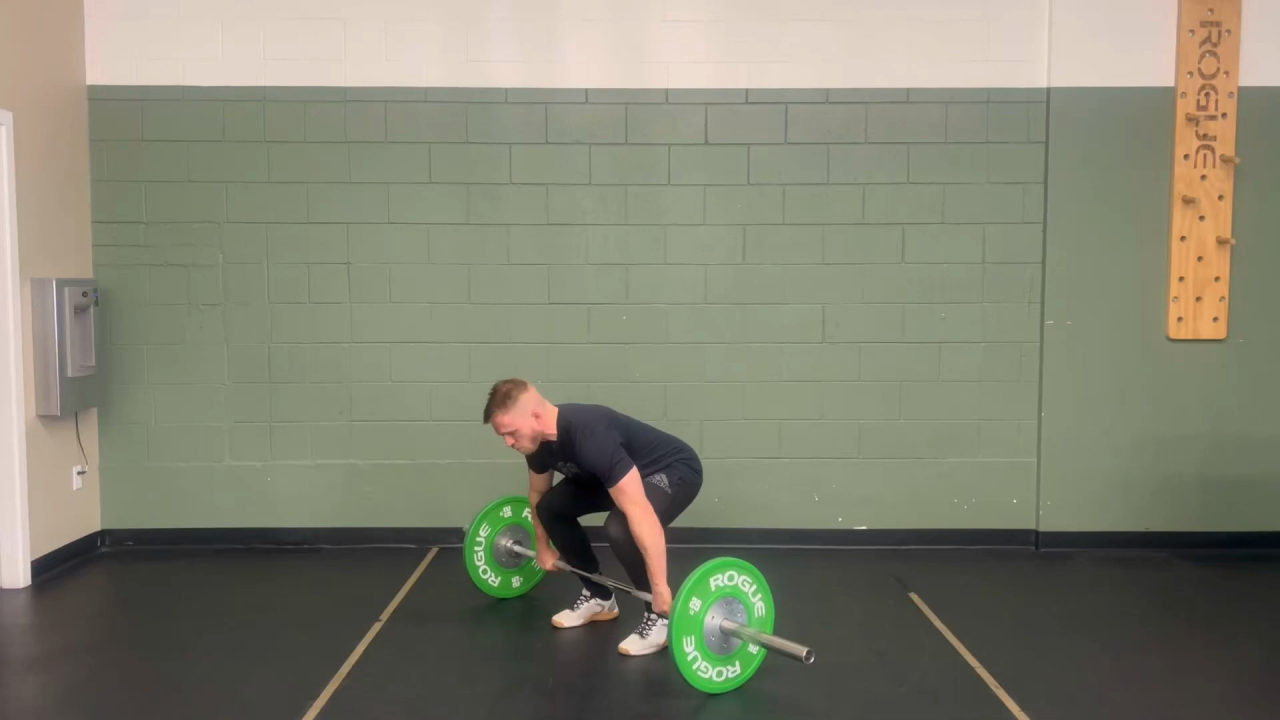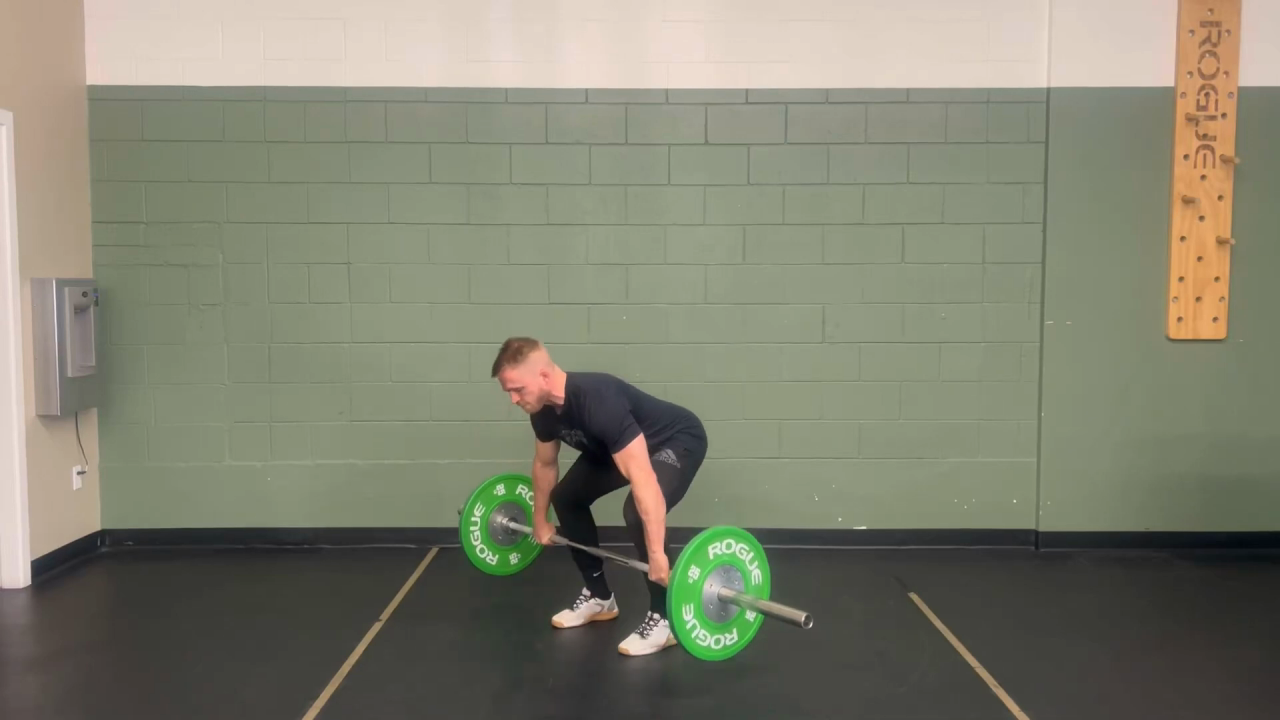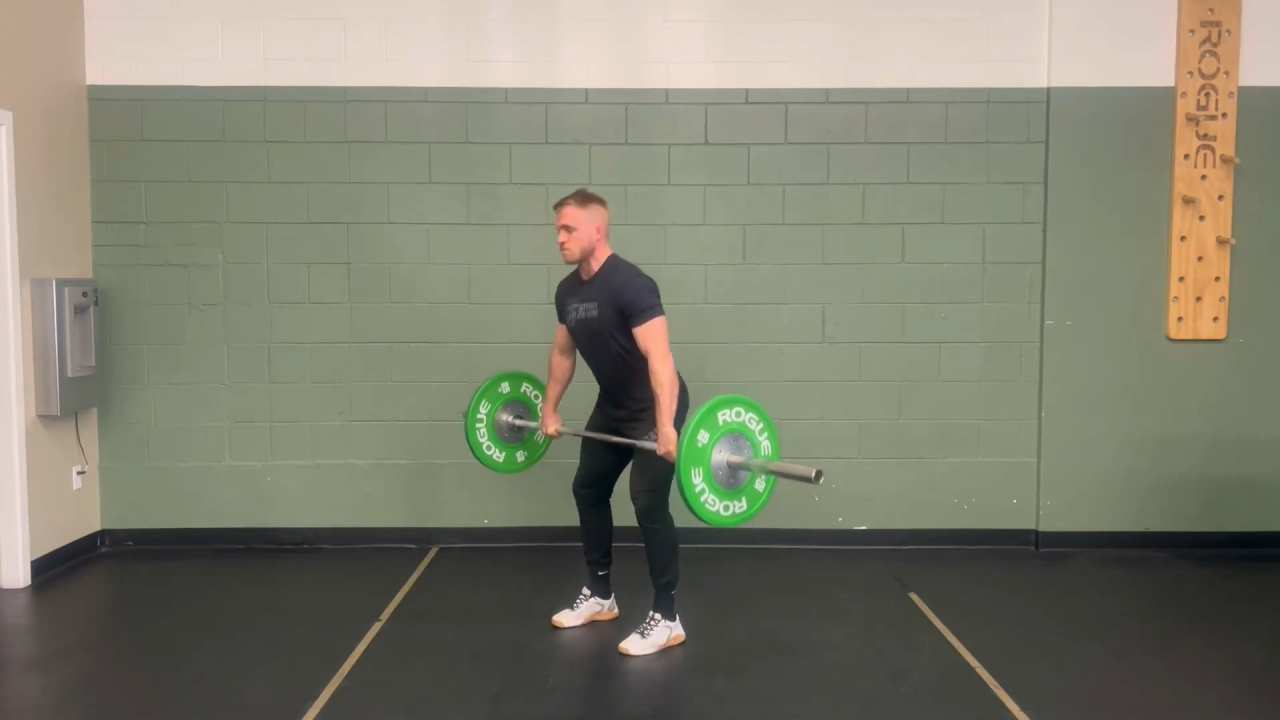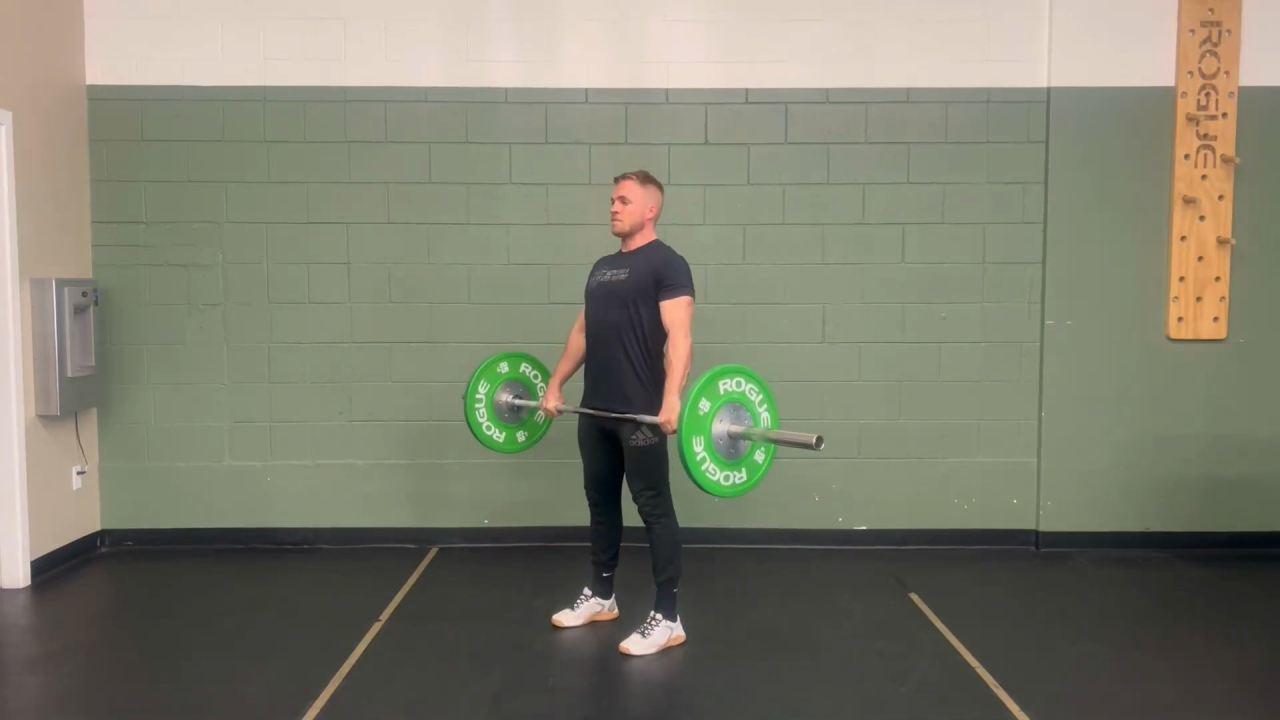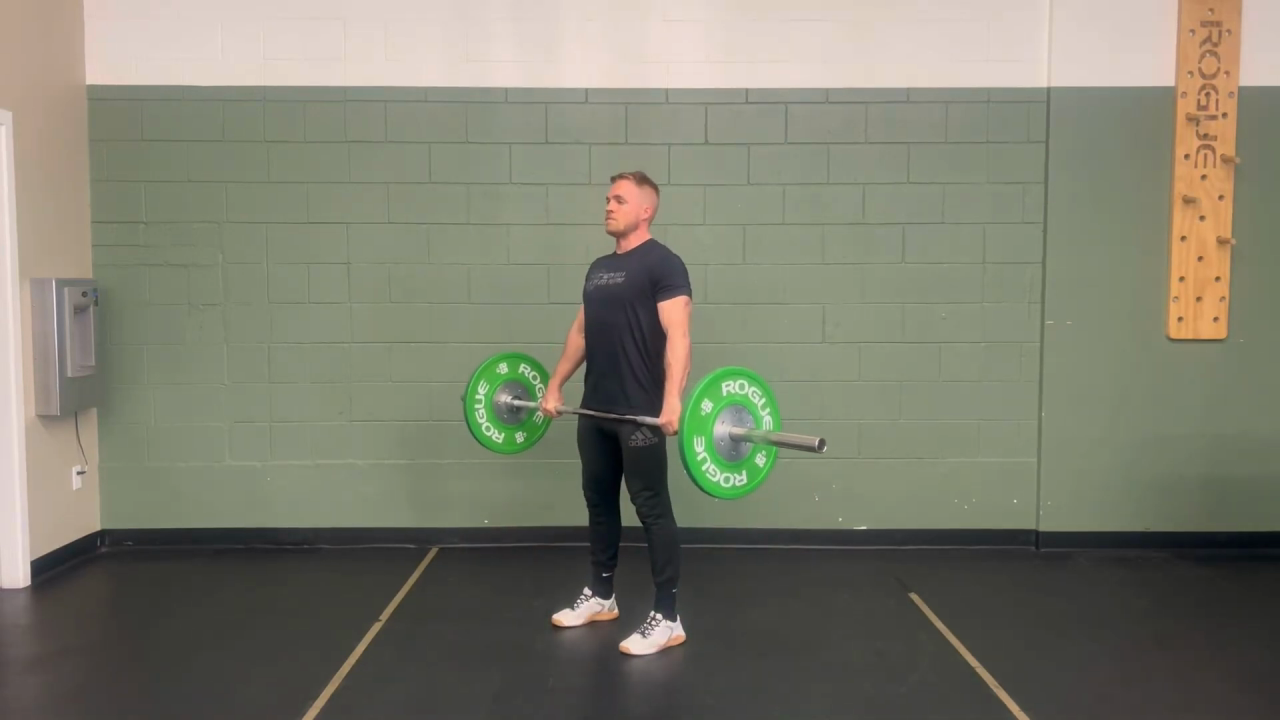
dt=0.4s
person 1, frame 1
left shoulder: (591, 436)
right shoulder: (539, 439)
left elbow: (640, 513)
right elbow: (539, 493)
left wrist: (660, 587)
right wrist: (542, 547)
left hip: (675, 470)
left knee: (619, 528)
right knee: (551, 507)
left ankle: (660, 616)
right ankle: (598, 596)
person 1, frame 2
left shoulder: (599, 402)
right shoulder: (544, 410)
left elbow: (643, 478)
right elbow: (544, 464)
left wrist: (657, 555)
right wrist: (540, 521)
left hip: (678, 440)
left knee: (637, 513)
right knee: (565, 496)
left ankle: (662, 618)
right ankle: (599, 596)
person 1, frame 3
left shoulder: (629, 283)
right shoulder: (568, 290)
left elbow: (661, 357)
right elbow: (563, 353)
left wrist: (666, 428)
right wrist: (549, 408)
left hip: (653, 406)
right hip: (613, 407)
left knee: (648, 502)
right knee: (587, 491)
left ankle: (666, 618)
right ankle: (599, 596)
person 1, frame 4
left shoulder: (666, 264)
right shoulder: (603, 267)
left elbow: (679, 336)
right elbow: (582, 331)
left wrist: (672, 400)
right wrist: (554, 385)
left hip: (640, 412)
right hip: (595, 407)
left knee: (654, 508)
right knee: (601, 501)
left ankle: (667, 618)
right ankle: (600, 595)
person 1, frame 5
left shoulder: (663, 264)
right shoulder: (599, 268)
left elbow: (677, 336)
right elbow: (581, 331)
left wrist: (672, 401)
right wrist: (554, 385)
left hip: (639, 412)
right hip: (595, 409)
left knee: (651, 508)
right knee: (599, 501)
left ankle: (667, 618)
right ankle: (600, 594)
